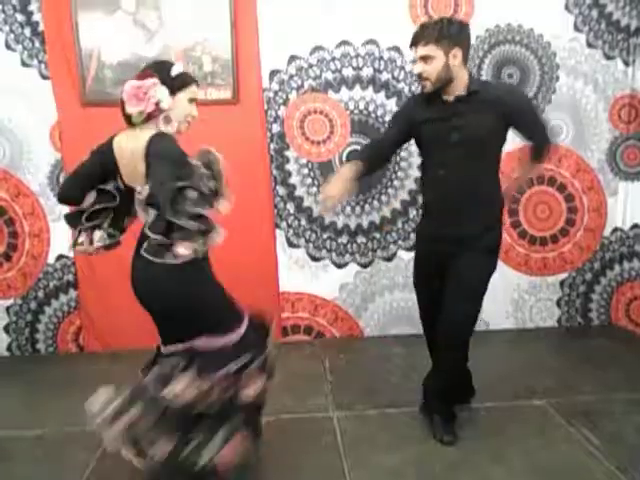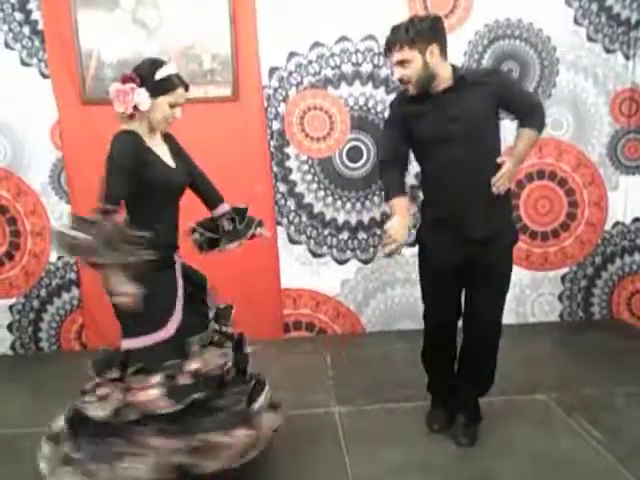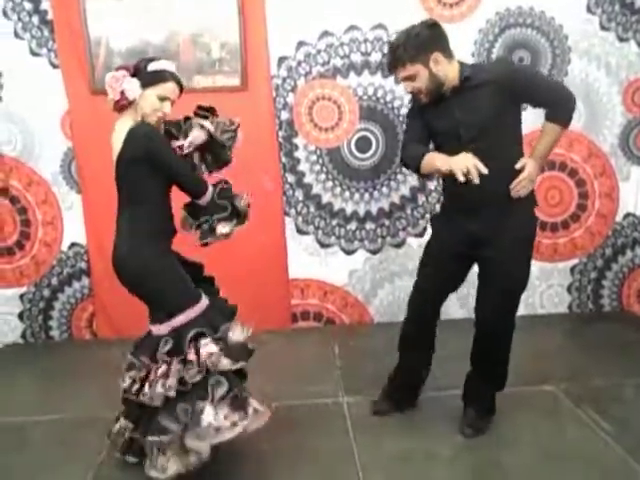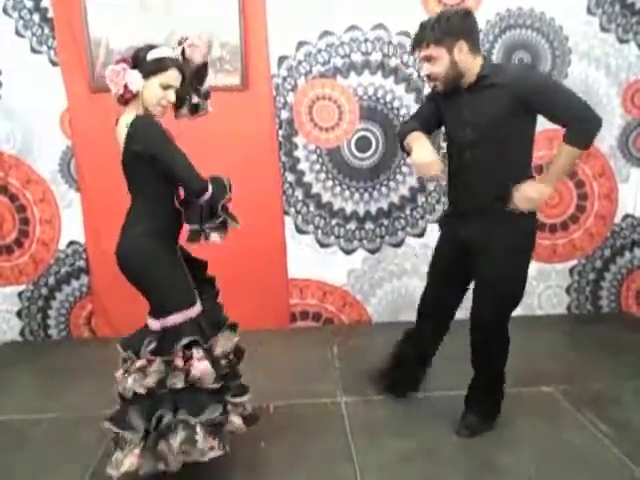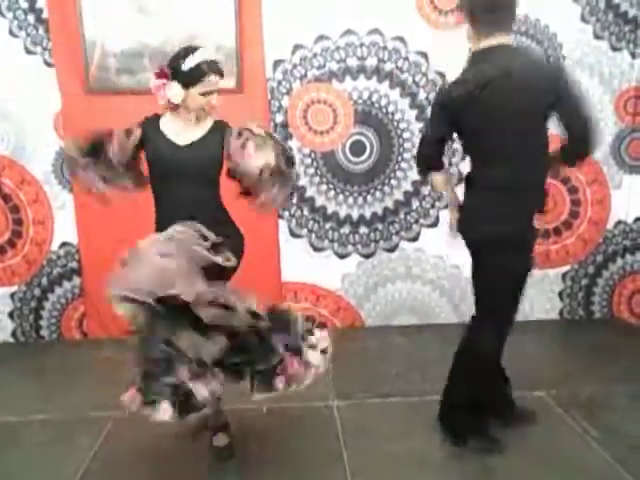
dt=1s
person 1, frame 1
left shoulder: (501, 99)
right shoulder: (417, 108)
left elbow: (541, 138)
right elbow: (380, 147)
left wrist: (522, 178)
right wrist: (345, 174)
left hip: (477, 238)
right hip: (431, 236)
left knee: (455, 326)
right knee: (434, 322)
left ankle: (439, 401)
right ankle: (454, 389)
person 1, frame 2
left shoulder: (487, 83)
right shoulder: (404, 107)
left elbow: (534, 112)
right elbow: (391, 163)
left wrist: (514, 161)
right wrist: (398, 211)
left hip: (493, 230)
right hip: (441, 234)
left knee: (483, 325)
right knee: (439, 322)
left ankle: (467, 407)
right ankle: (442, 399)
person 1, frame 3
left shoulder: (502, 78)
right shoulder: (423, 104)
left elbow: (562, 101)
right elbow: (412, 153)
left wrist: (537, 161)
right wrist: (447, 161)
left hip: (508, 218)
right hip: (456, 218)
left knee: (494, 315)
right knee: (422, 302)
left ankle: (480, 402)
right ankle: (400, 393)
person 1, frame 4
left shoulder: (519, 82)
right shoulder: (444, 94)
left elbow: (585, 121)
right elbow: (412, 126)
left wrist: (546, 183)
right wrist: (418, 144)
left hip: (505, 228)
right hip: (458, 223)
left knee: (488, 319)
right knee: (434, 304)
left ankle: (483, 406)
right ankle: (402, 375)
person 1, frame 5
left shoulder: (456, 90)
right shoulder: (542, 74)
left elbow: (427, 159)
right elbow: (583, 141)
left wrist: (449, 191)
right wrist: (552, 162)
left hip: (486, 220)
right hip: (506, 226)
left knee: (494, 317)
right knee: (492, 322)
left ankle: (492, 399)
right ankle: (460, 419)
person 2, frame 1
left shoulder: (113, 146)
right shoulder: (162, 144)
left elbow: (69, 192)
right elbow: (169, 202)
right wrist: (208, 194)
left hip: (145, 273)
right hip: (182, 272)
left knee: (182, 352)
right knee: (224, 349)
person 2, frame 2
left shoulder: (165, 142)
right shoulder: (127, 144)
left elbow: (202, 185)
right elbow: (109, 206)
left wrist: (239, 222)
right wrist: (118, 270)
left hip: (160, 261)
right hip: (136, 265)
left knee: (195, 337)
right knee: (154, 353)
person 2, frame 3
left shoulder: (132, 133)
right shoulder: (145, 137)
left elbow: (185, 131)
right elbow: (193, 184)
left wrist: (197, 131)
right wrist: (224, 210)
left hip: (138, 252)
right hip: (145, 255)
left knee: (174, 330)
right knee: (199, 325)
left ankle: (152, 431)
person 2, frame 4
left shoulder: (137, 123)
right shoulder: (144, 129)
left elbow: (190, 97)
right elbow: (190, 179)
left wrist: (191, 63)
right wrist: (211, 201)
left hip: (150, 243)
right hip: (148, 248)
left knee: (176, 329)
right knee: (186, 330)
right ankle: (168, 431)
person 2, frame 5
left shoulder: (221, 133)
right shoulder: (152, 127)
left elbow: (266, 178)
right elbow: (116, 163)
left wrist: (258, 156)
right wrist: (115, 147)
left hip: (215, 242)
right hip: (167, 245)
right ankle: (214, 416)
